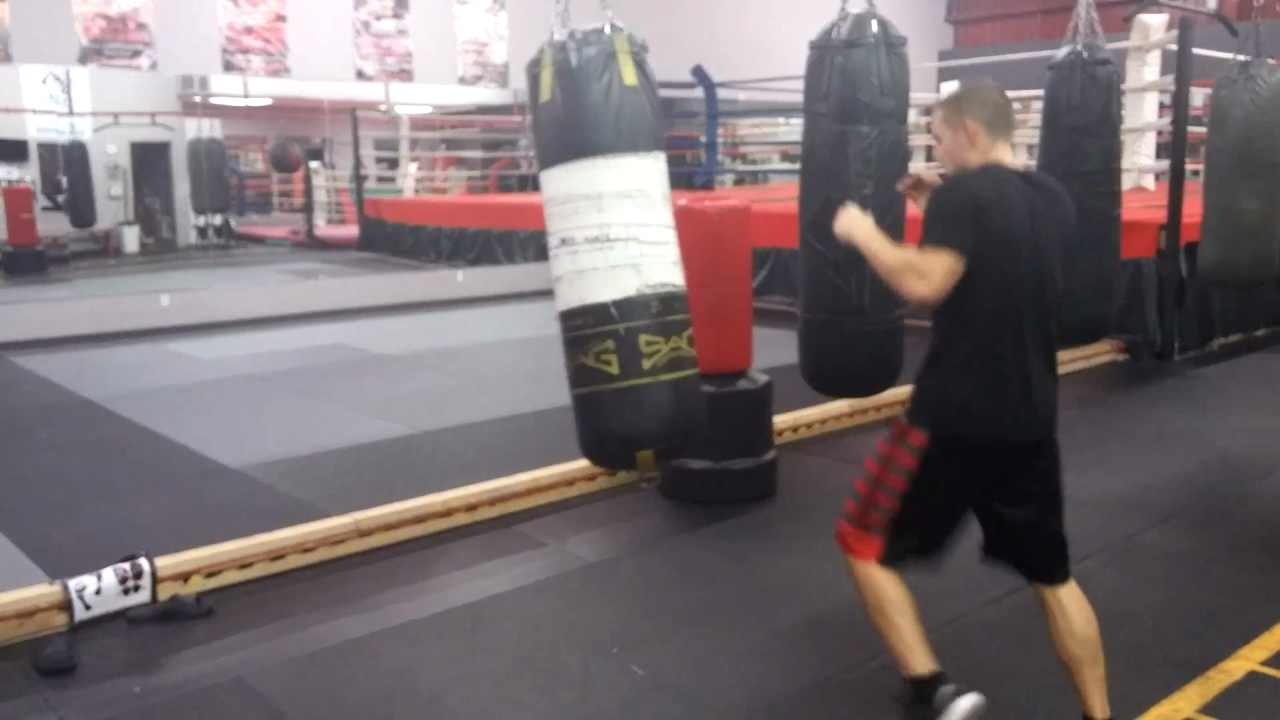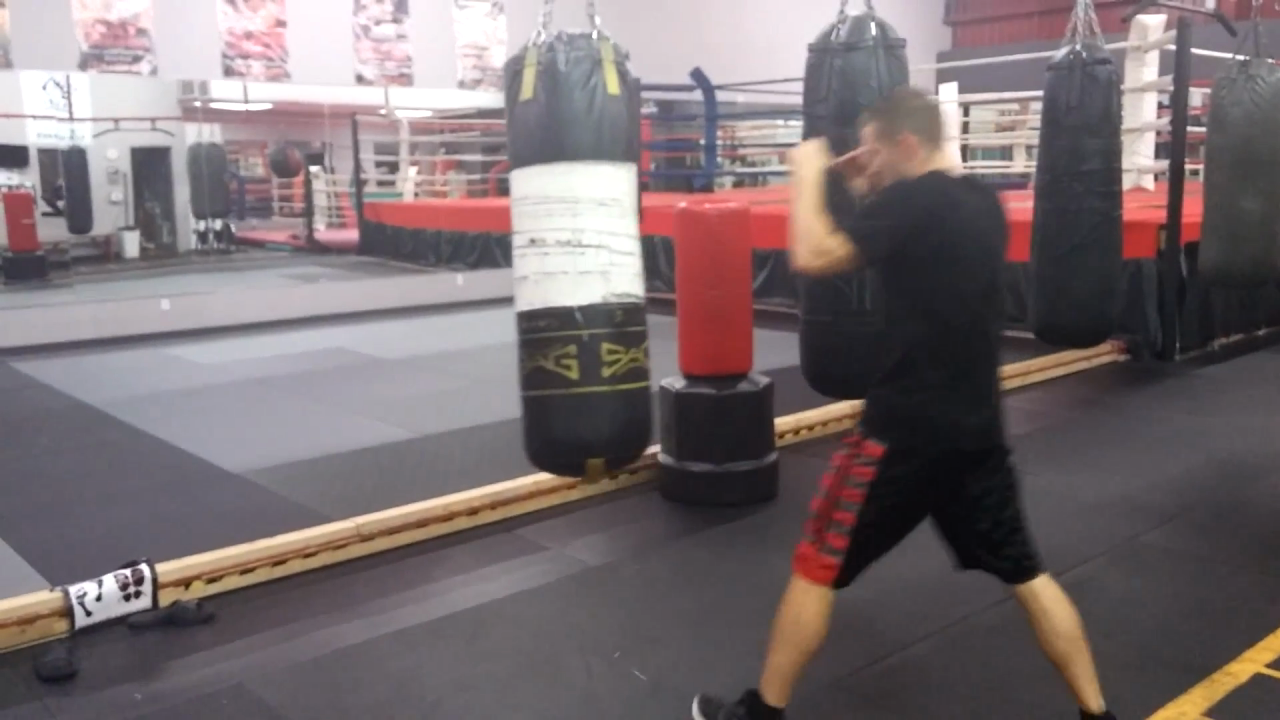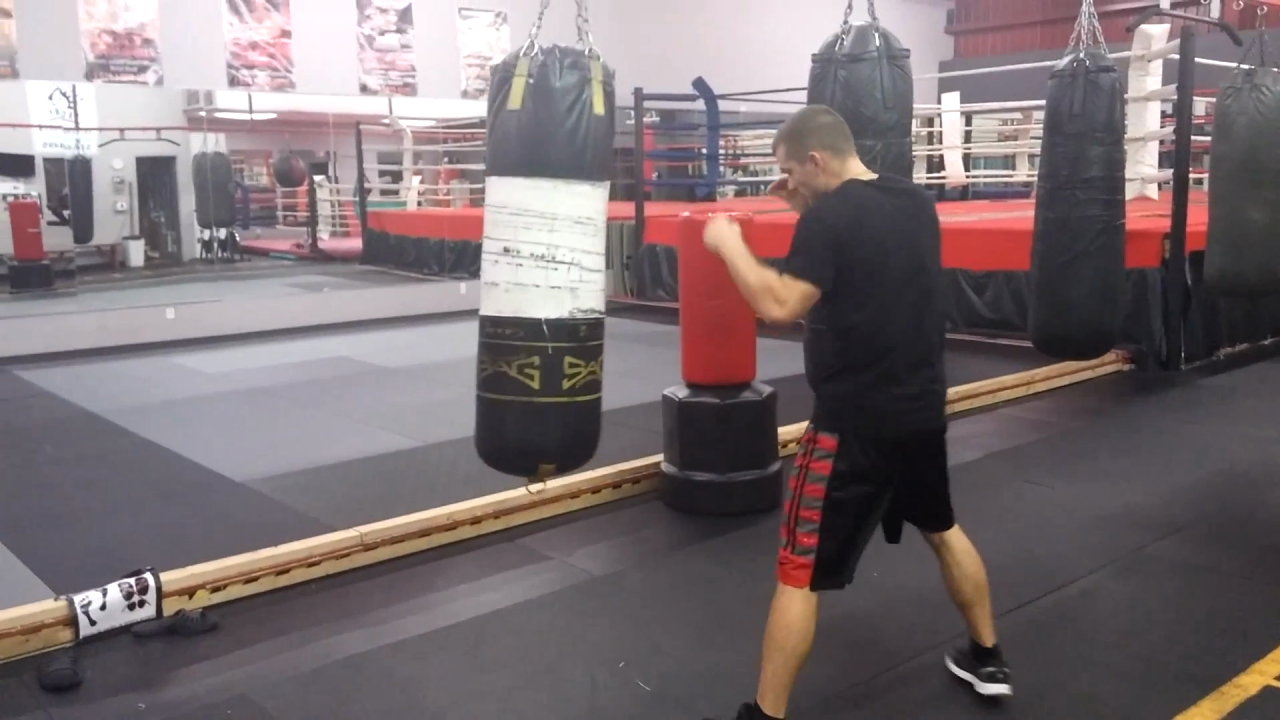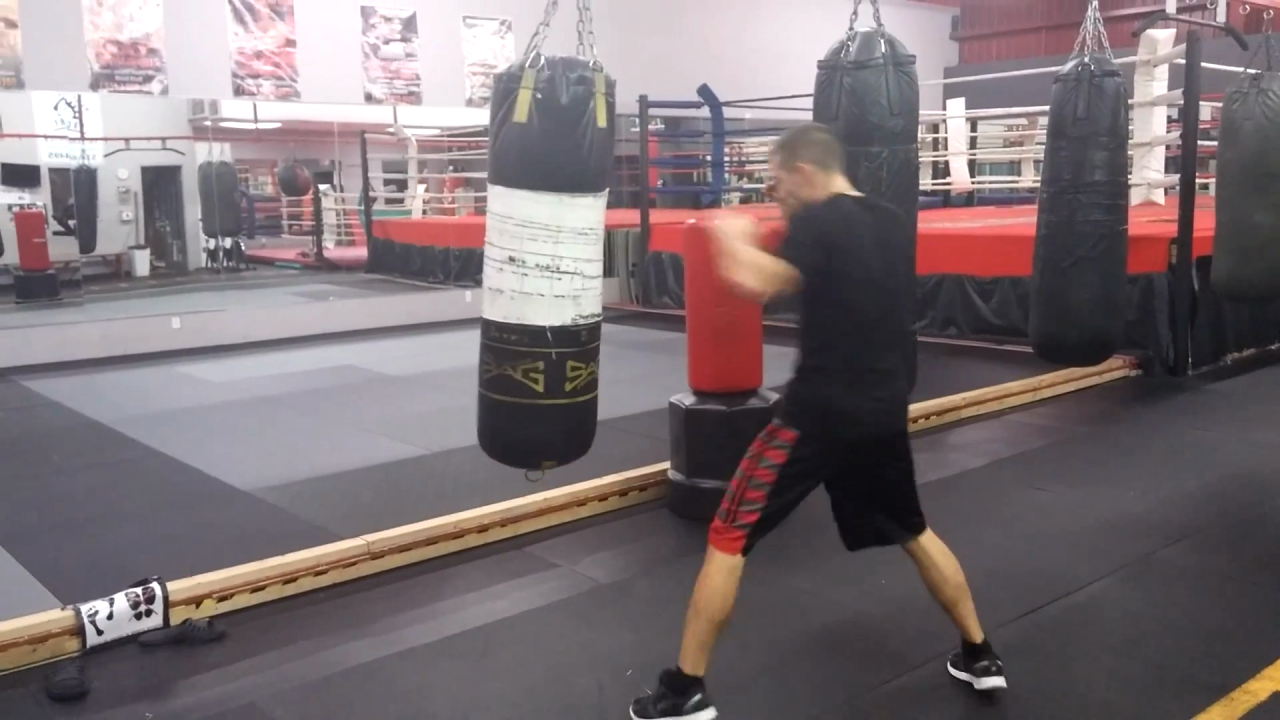
dt=0.3s
person 1, frame 1
left shoulder: (969, 191)
right shoulder: (1052, 200)
left elbow: (925, 285)
left wrist: (863, 234)
left hip: (953, 415)
right hip: (1030, 420)
left knee: (864, 544)
right knee: (1051, 578)
person 1, frame 2
left shoulder: (911, 198)
right shoulder: (983, 202)
left elbow: (813, 258)
left wrist: (809, 174)
right wrist: (877, 193)
left hip: (903, 425)
right hip: (977, 427)
left knee: (817, 568)
right knee: (1025, 575)
person 1, frame 3
left shoulder: (830, 215)
right shoulder: (914, 203)
left elbow: (781, 305)
left wrist: (727, 244)
left hip: (854, 418)
right hip: (921, 406)
left knee: (796, 570)
right knee: (941, 528)
right ankle: (986, 658)
person 1, frame 4
left shoulder: (821, 222)
right shoulder: (888, 221)
left elbow: (752, 280)
left wrist: (730, 231)
right wrist: (783, 227)
left hip: (818, 413)
right hip: (884, 412)
left knee: (728, 538)
right knee: (912, 532)
right ankle: (979, 655)
